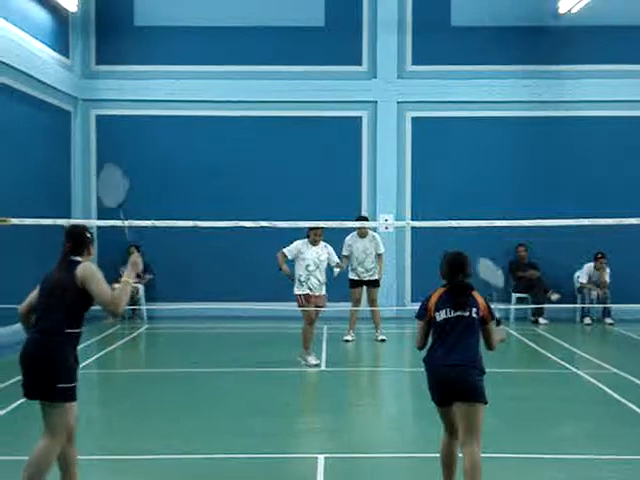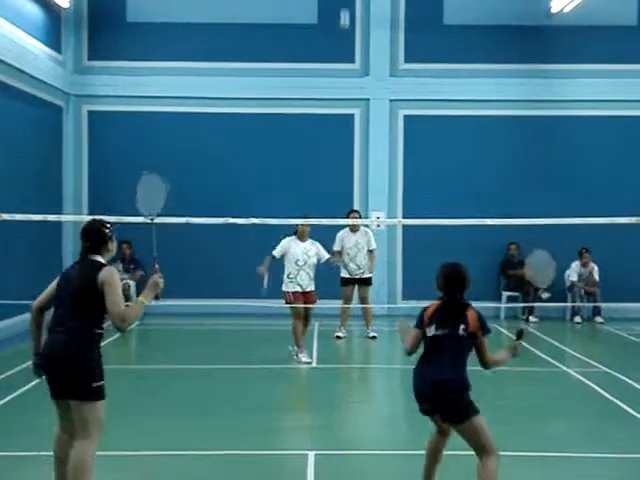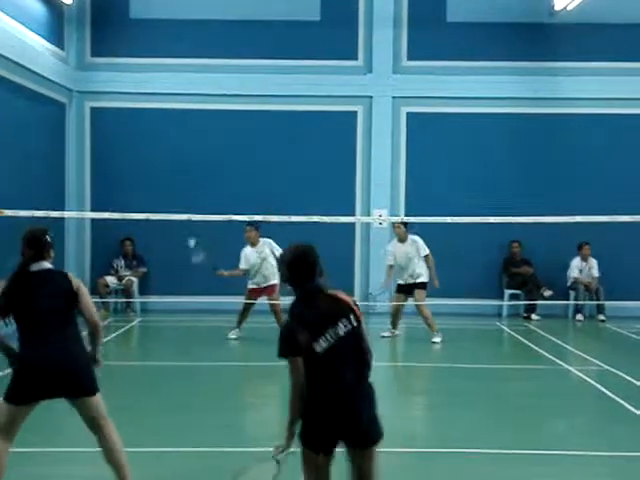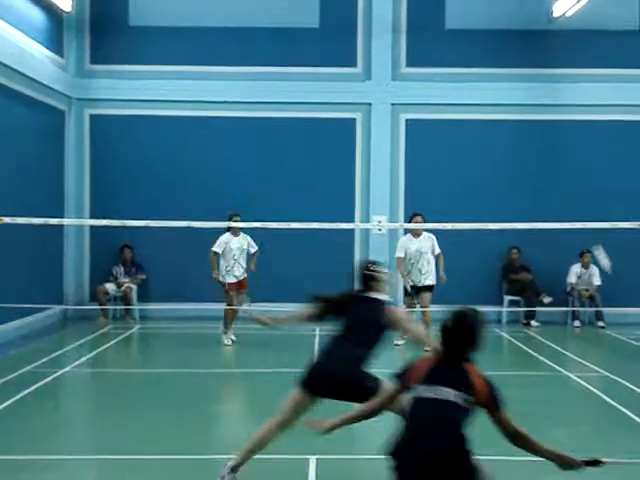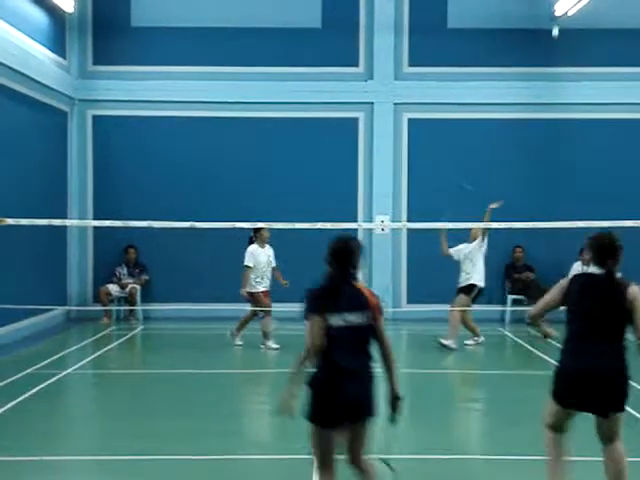
dt=1s
person 1, frame 1
left shoulder: (55, 273)
right shoulder: (85, 268)
left elbow: (24, 312)
right elbow: (114, 305)
right wrist: (130, 274)
left hip: (37, 352)
right hip: (55, 354)
left knee: (67, 429)
right knee: (55, 436)
person 1, frame 2
left shoulder: (69, 271)
right shoulder: (107, 273)
left elbow: (37, 308)
right elbow: (121, 321)
left wrist: (37, 351)
right wrist: (148, 293)
left hip: (52, 352)
right hip: (79, 355)
left knee: (67, 427)
right knee: (88, 435)
person 1, frame 3
right shoulder: (69, 281)
right elbow: (95, 323)
right wrist: (95, 351)
left hip: (33, 366)
right hip: (73, 362)
right knee: (100, 425)
person 1, frame 4
left shoulder: (351, 300)
right shoulder: (390, 311)
left elbow: (305, 316)
right elbow: (423, 340)
left wrist: (270, 320)
left hip: (322, 367)
left knee: (282, 421)
person 1, frame 5
left shoulder: (571, 284)
left elbow: (533, 315)
left hip: (573, 370)
right hip: (612, 372)
left knee: (554, 428)
right knee: (610, 439)
person 2, frame 1
left shoulder: (432, 300)
right shoulder: (478, 301)
left elbow: (420, 344)
right elbow: (491, 344)
right wrist: (501, 334)
left hip: (437, 374)
right hip: (468, 373)
left knee: (451, 433)
right knee: (470, 443)
person 2, frame 2
left shoulder: (428, 312)
right shoulder: (473, 317)
left elbow: (409, 349)
right elbow: (487, 362)
left wrist: (410, 331)
right wrist: (509, 353)
left hip: (422, 388)
right hip: (450, 391)
left knee: (443, 430)
right knee: (488, 453)
person 2, frame 3
left shoulder: (294, 326)
right shoulder: (345, 303)
left elbow: (298, 387)
right elbow: (367, 354)
left wrist: (289, 433)
left hip: (321, 413)
right hip: (360, 405)
person 2, frame 4
left shoulder: (418, 368)
right shoulder: (479, 382)
left elbow: (376, 405)
right elbow: (512, 433)
left wrist: (332, 423)
right wrist: (555, 457)
person 2, frame 5
left shoulder: (319, 294)
right shoulder: (368, 297)
left elbow: (314, 345)
right elbow: (385, 347)
left wrist: (292, 385)
right wrist: (393, 389)
left hip: (330, 386)
right hip: (362, 386)
right knee: (357, 458)
person 3, frame 1
left shoulder: (375, 237)
right shoulder: (349, 239)
left elbow: (380, 255)
right elbow: (345, 256)
left wrist: (380, 270)
right wrist: (343, 266)
left hip: (372, 275)
right hip: (355, 276)
left knee: (373, 302)
right knee: (355, 303)
left ankle: (378, 332)
right ankle: (351, 332)
person 3, frame 2
left shoulder: (367, 233)
right shoulder: (341, 234)
left elbow: (371, 251)
right elbow: (336, 253)
left wrist: (372, 265)
right wrist: (341, 263)
left hip: (364, 273)
right hip: (347, 273)
left knee: (365, 301)
right knee: (347, 301)
left ankle: (369, 329)
right ankle: (342, 329)
person 3, frame 3
left shoulder: (416, 241)
right shoulder: (391, 247)
left elbow: (429, 258)
right elbow: (391, 266)
left wrist: (434, 277)
right wrist: (387, 281)
left hip: (419, 278)
right hip: (403, 281)
left knee: (420, 306)
right knee: (395, 307)
left ankle: (436, 333)
right ankle: (393, 329)
person 3, frame 4
left shoulder: (430, 238)
right shoulder: (404, 240)
left elbow: (439, 255)
right elbow: (399, 261)
left wrist: (441, 271)
right wrist: (404, 277)
left hip: (427, 280)
right hip: (411, 281)
left knee: (425, 308)
right knee: (408, 309)
right ankle: (404, 336)
person 3, frame 5
left shoulder: (481, 243)
right shoulder: (463, 247)
left elbow: (484, 228)
right elbow: (446, 252)
left wrist: (489, 210)
right wrist: (443, 235)
left hip: (474, 283)
right hip: (463, 283)
left knee: (457, 308)
right knee: (463, 315)
left ankle: (451, 340)
right ankle: (478, 336)
person 4, frame 1
left shoulder: (327, 248)
right shoulder: (299, 245)
left elbow: (336, 263)
right elbow: (281, 254)
left wrist: (340, 266)
right wrist: (283, 266)
left hip: (319, 290)
right hip: (304, 289)
left knee: (312, 321)
right knee: (309, 320)
left ankle: (305, 353)
right ankle: (307, 354)
person 4, frame 2
left shoulder: (315, 245)
right shoulder: (287, 242)
left elbow: (326, 259)
right elbow: (273, 256)
right wrist: (264, 267)
left hip: (308, 286)
right hip: (291, 286)
left knee: (307, 317)
right knee: (298, 316)
left ankle: (297, 345)
right ankle: (300, 351)
person 4, frame 3
left shoulder: (268, 243)
right shoulder: (245, 252)
left elbow: (281, 256)
right elbow: (242, 271)
right wrist: (227, 273)
left hip: (271, 281)
right hip: (255, 283)
left knee: (275, 307)
right knee: (246, 307)
right ankle: (237, 329)
person 4, frame 4
left shoulder: (246, 238)
right shoulder: (224, 238)
left elbow: (254, 252)
right elbow: (214, 253)
left wrist: (252, 264)
right wrist: (215, 270)
left hip: (242, 275)
right hip: (228, 277)
left knee: (240, 303)
right knee: (231, 305)
left ankle: (229, 329)
right ankle: (226, 332)
person 4, frame 5
left shoulder: (270, 249)
right shoulder: (252, 250)
left elbow: (273, 268)
right elbow: (247, 270)
left wrist: (281, 280)
right wrist: (244, 287)
left hip: (264, 287)
right hip: (255, 288)
left knee: (254, 313)
right knee: (267, 311)
left ankle: (236, 332)
right ankle: (267, 340)
